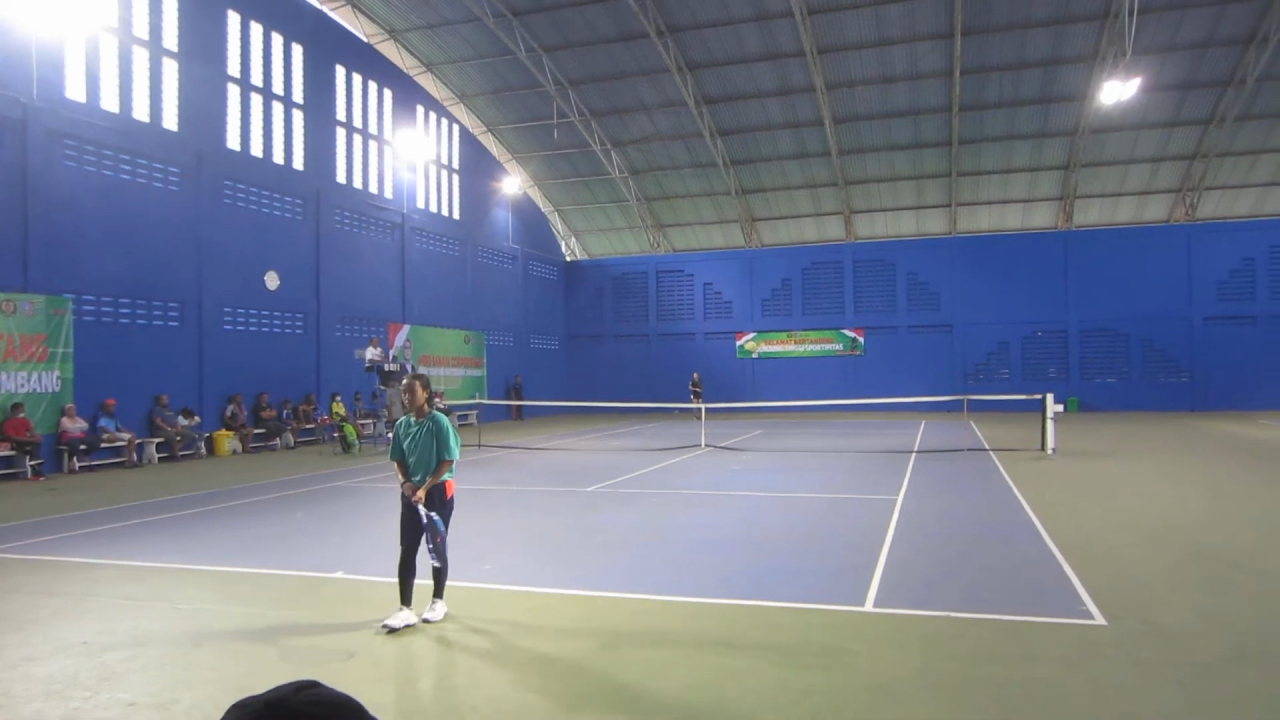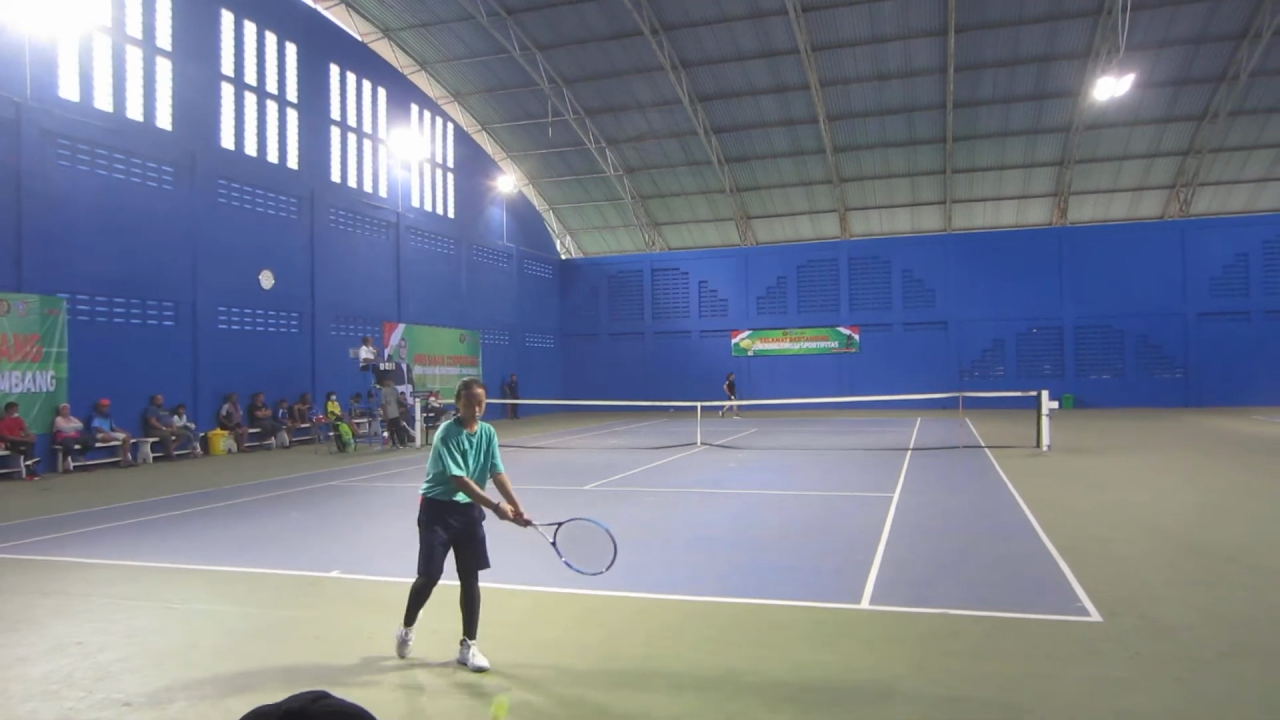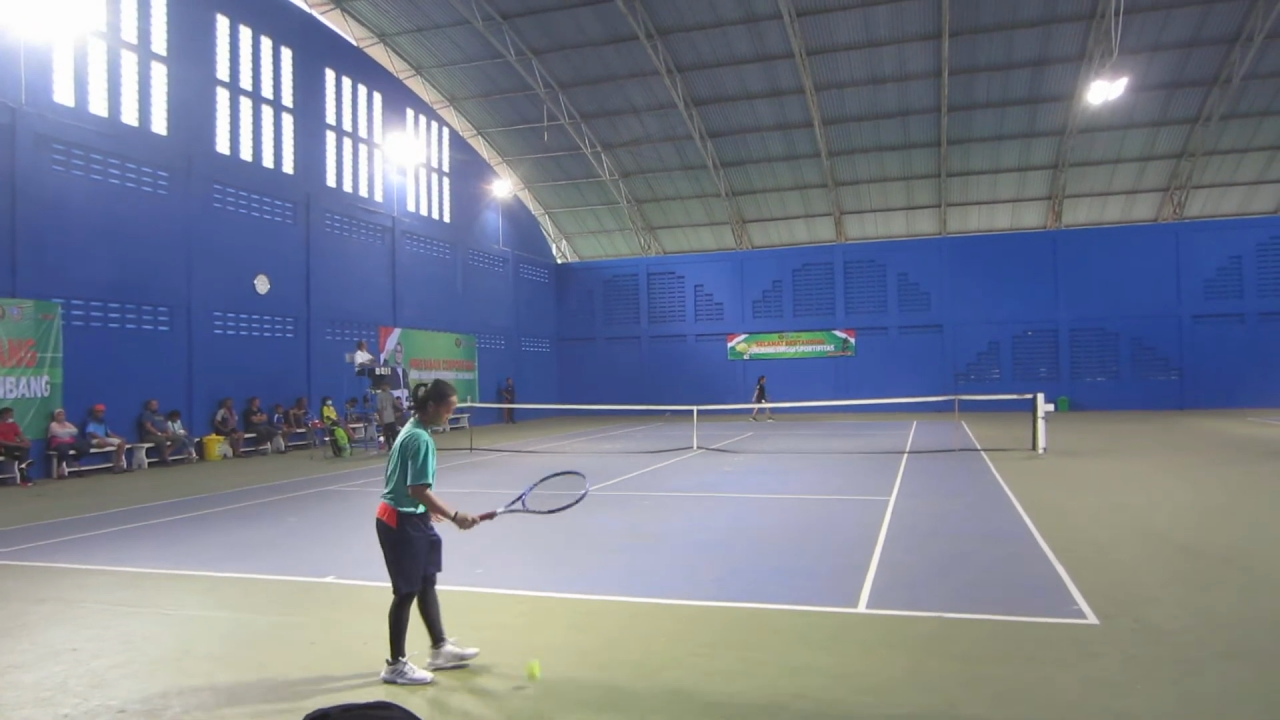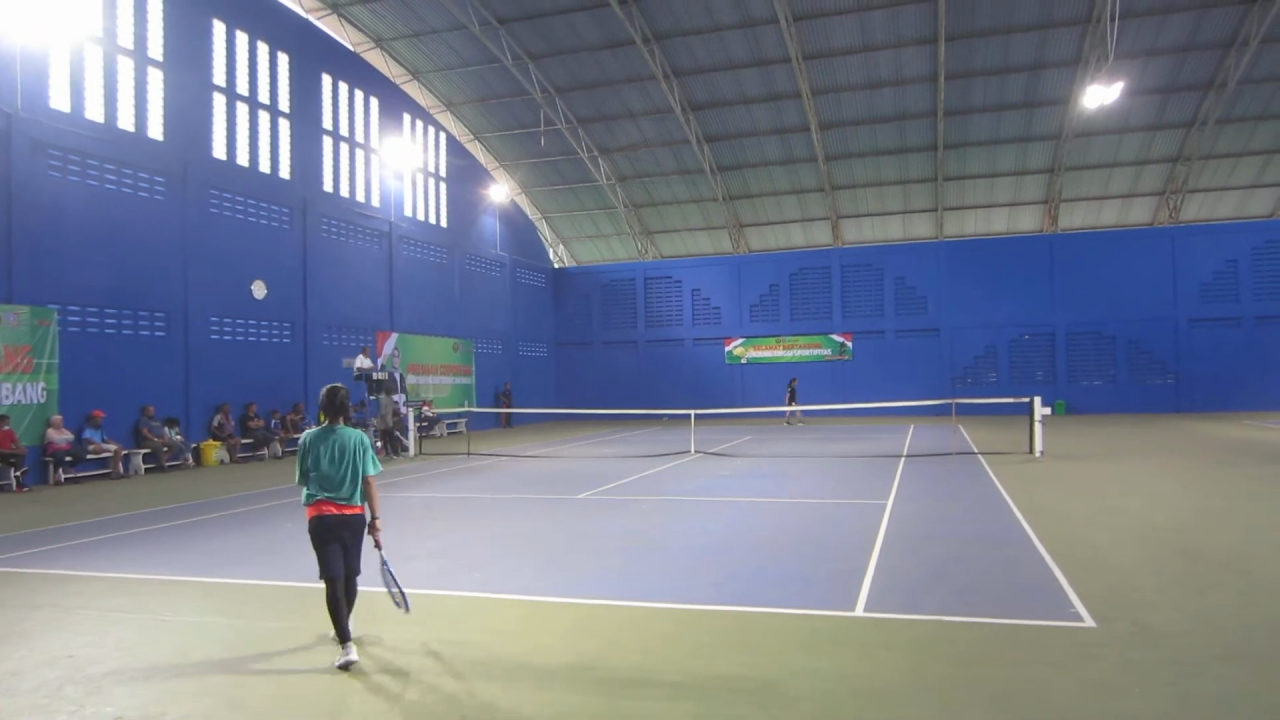
dt=1s
person 1, frame 1
left shoulder: (439, 422)
right shoulder: (402, 425)
left elbow: (448, 461)
right elbow: (399, 460)
left wrist: (424, 489)
right wrist: (405, 483)
left hip: (438, 492)
right hip: (411, 493)
left knee: (436, 548)
right knee: (407, 550)
left ankle: (438, 601)
right ankle: (405, 610)
person 1, frame 2
left shoulder: (488, 433)
right shoulder: (447, 434)
left elbow: (497, 473)
right elbow: (460, 480)
left wrist: (516, 506)
right wrist: (496, 506)
left hip: (468, 510)
right hip: (438, 509)
left knee: (470, 578)
right knee: (429, 576)
left ankle: (468, 645)
right ankle: (408, 627)
person 1, frame 3
left shoulder: (415, 431)
right shoulder: (419, 439)
right elbow: (418, 491)
left wrist: (432, 510)
right wrist: (454, 516)
left hip: (411, 518)
right hip: (401, 521)
left knee: (426, 583)
right knee: (407, 591)
left ankle: (441, 647)
right ankle: (396, 665)
person 1, frame 4
left shoulder: (308, 439)
right shoulder: (359, 438)
left elbow: (302, 480)
right elbow: (369, 482)
right wrist: (375, 518)
left hip: (322, 516)
right hip: (353, 516)
left knee: (334, 580)
right knee: (350, 575)
left ankle: (346, 645)
right ankle: (344, 634)
